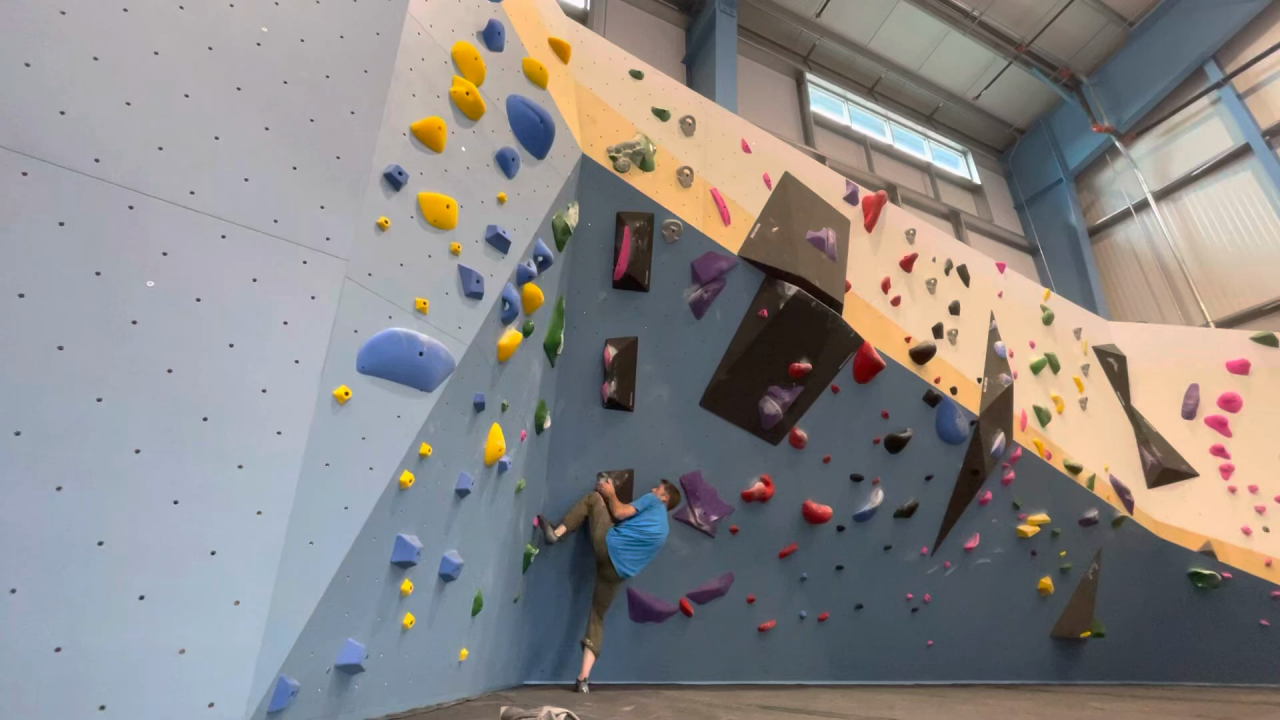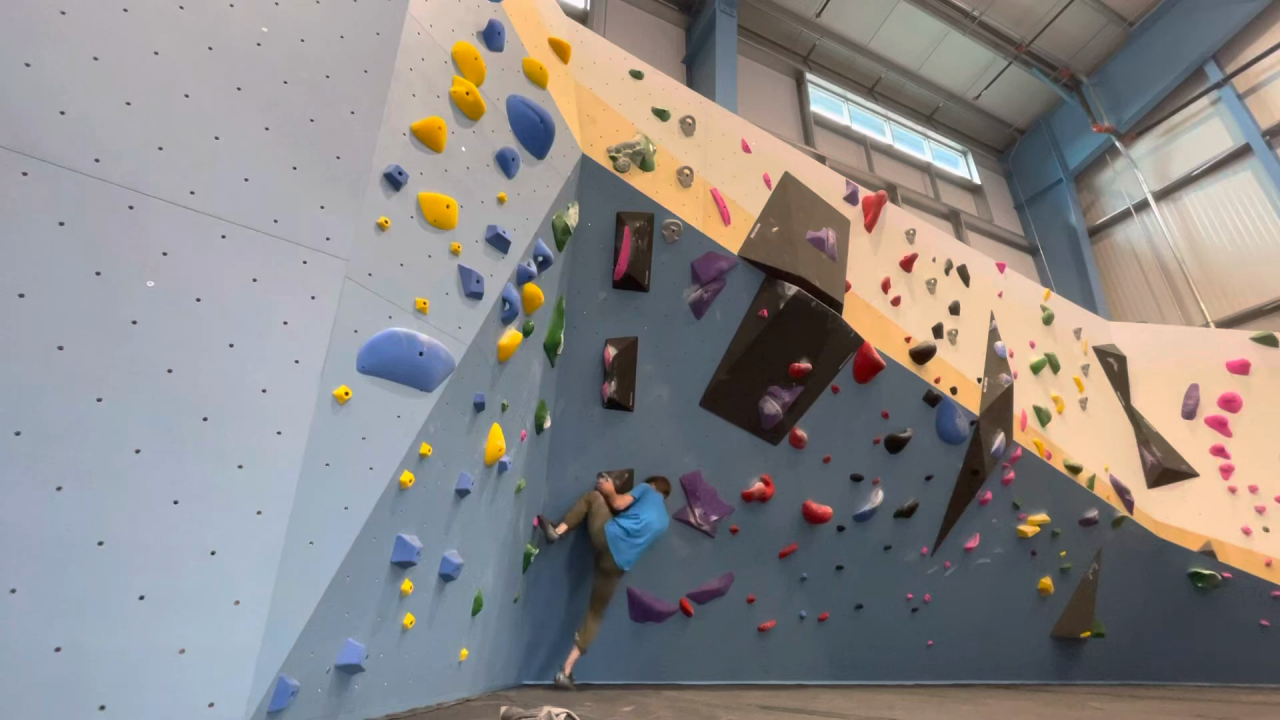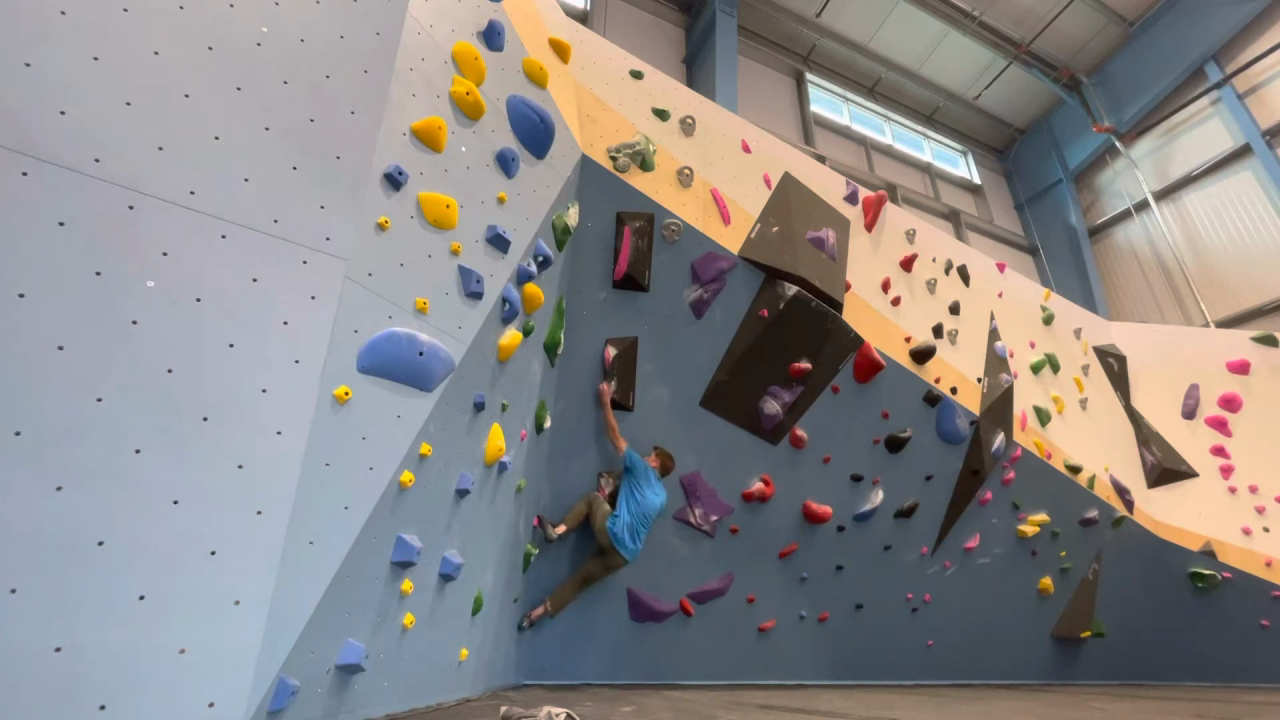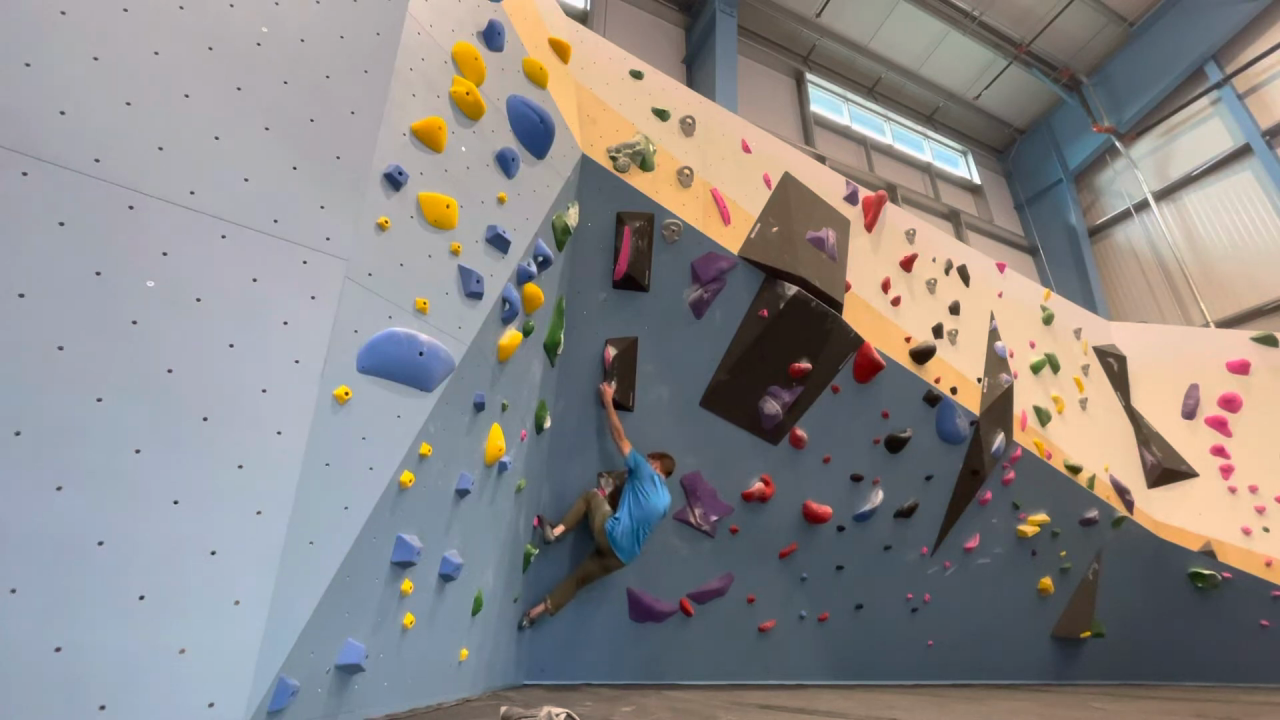
dt=1s
person 1, frame 1
left shoulder: (652, 501)
right shoulder: (663, 529)
left elbow: (620, 513)
left wrist: (610, 494)
left hip: (609, 543)
right hip: (619, 569)
left knee: (594, 497)
right knee: (597, 616)
left ankle: (556, 532)
right ankle: (583, 677)
person 1, frame 2
left shoulder: (647, 489)
right shoulder: (664, 521)
left elbow: (618, 504)
left wrist: (610, 491)
left hip: (609, 537)
right hip: (619, 563)
left knee: (593, 496)
right knee: (595, 613)
left ankle: (557, 531)
right ankle: (566, 669)
person 1, frame 3
left shoulder: (641, 469)
right shoulder: (662, 496)
left elbow: (615, 436)
left wrist: (605, 401)
right wrist: (611, 499)
left hip: (611, 534)
right hip: (625, 554)
left knee: (593, 498)
right knee: (580, 579)
left ankle: (557, 530)
right ankle: (540, 611)
person 1, frame 4
left shoulder: (644, 472)
right shoulder: (665, 498)
left elbow: (620, 437)
left wrist: (608, 401)
left hip: (610, 535)
right hip: (624, 556)
left knee: (592, 494)
right knee: (579, 577)
left ankle: (556, 530)
right ankle: (538, 611)
